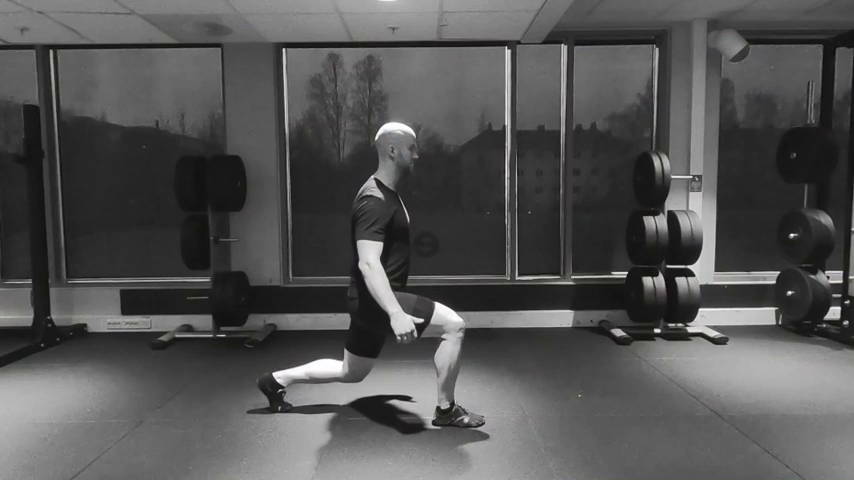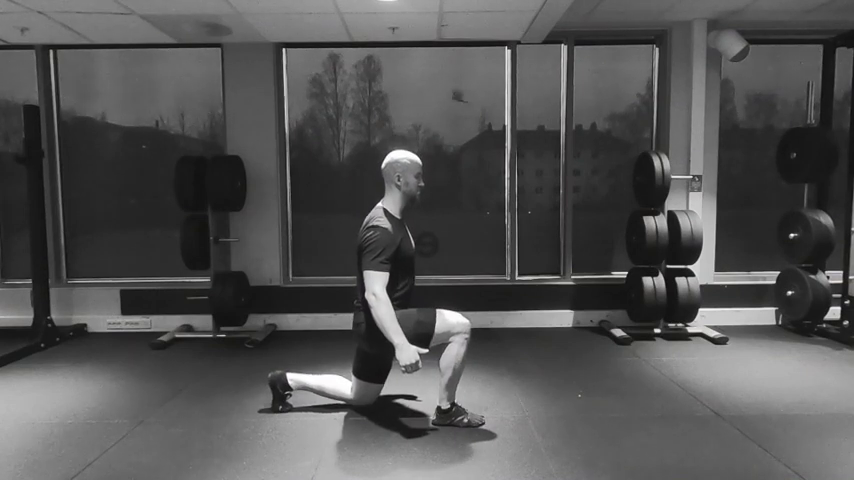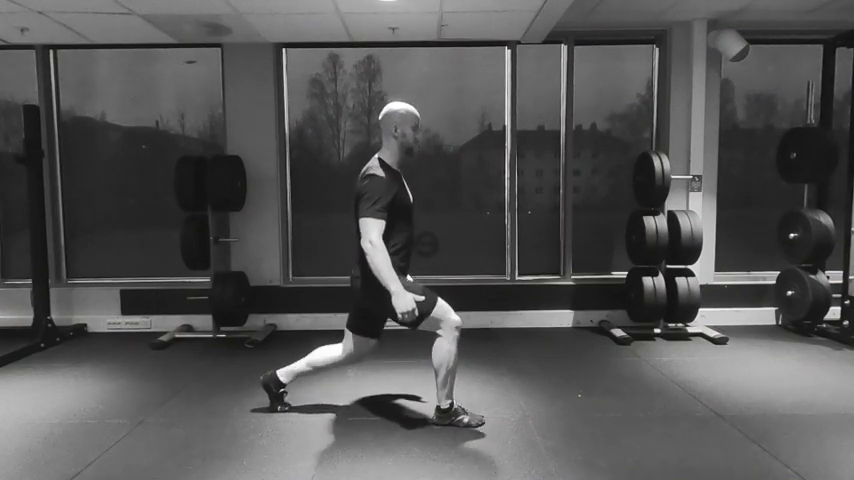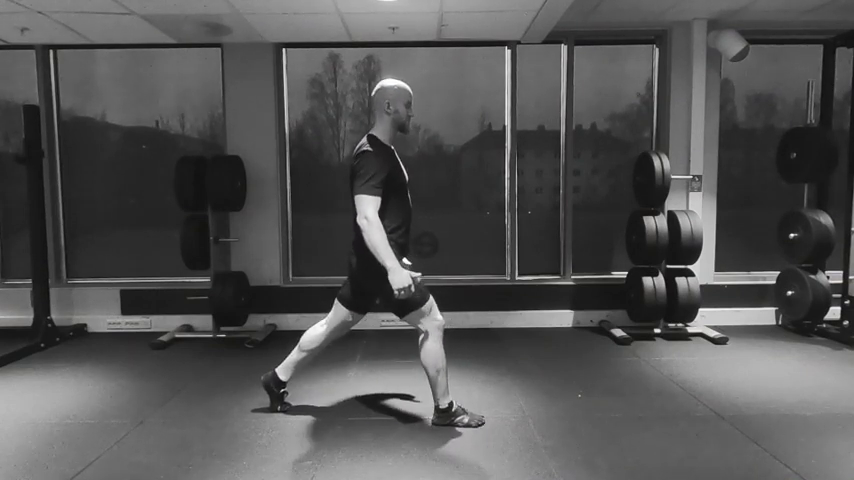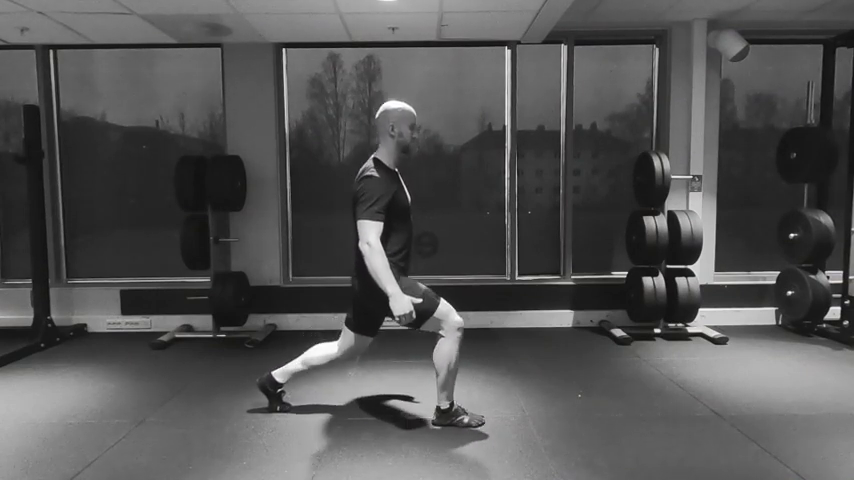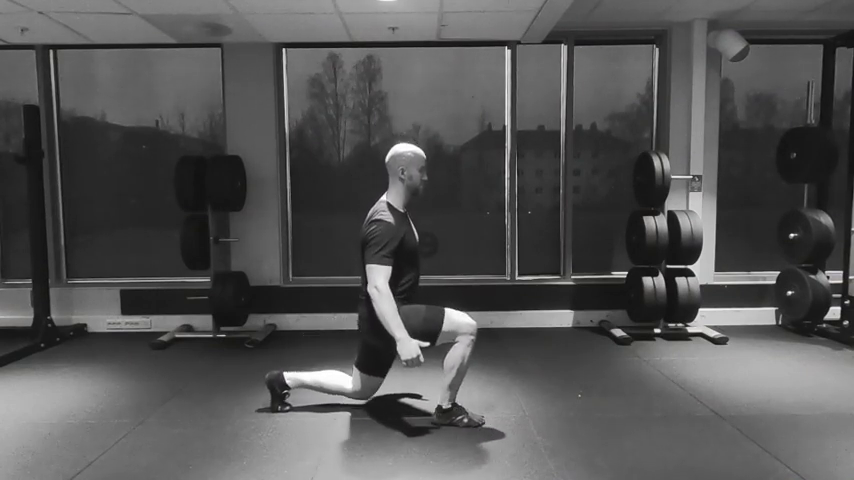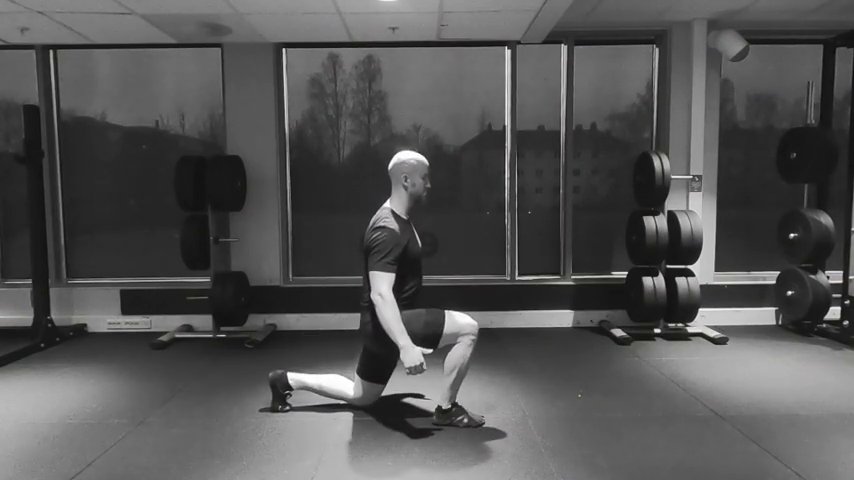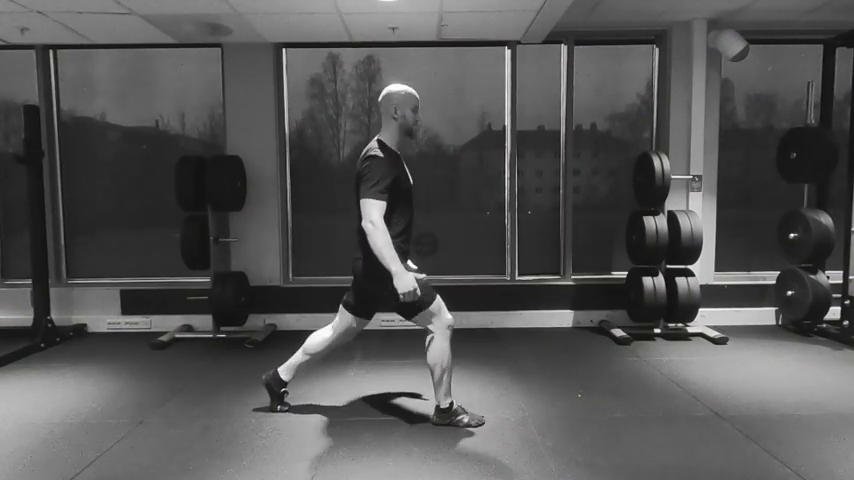
dt=0.7s
person 1, frame 1
left shoulder: (385, 192)
right shoulder: (375, 201)
right elbow: (367, 263)
left wrist: (393, 308)
right wrist: (396, 313)
left hip: (371, 300)
right hip: (375, 300)
left knee: (350, 372)
right knee: (454, 326)
left ankle: (276, 380)
right ankle: (446, 409)
person 1, frame 2
left shoulder: (390, 220)
right shoulder: (381, 230)
right elbow: (374, 295)
left wrist: (397, 337)
right wrist: (401, 344)
left hip: (378, 324)
right hip: (381, 324)
left knee: (359, 396)
right knee: (460, 328)
left ankle: (286, 381)
right ankle: (446, 409)
person 1, frame 3
left shoulder: (388, 173)
right shoulder: (378, 179)
right elbow: (370, 242)
left wrist: (401, 280)
right wrist: (397, 291)
left hip: (376, 282)
right hip: (382, 282)
left knee: (352, 351)
right knee: (449, 325)
left ankle: (278, 378)
right ankle: (446, 410)
person 1, frame 4
left shoulder: (381, 151)
right shoulder: (372, 156)
right elbow: (366, 218)
left wrist: (396, 258)
right wrist: (394, 268)
left hip: (372, 260)
right hip: (379, 263)
left knee: (335, 324)
right knee: (432, 325)
left ankle: (278, 378)
right ankle: (445, 409)
person 1, frame 5
left shoulder: (386, 172)
right shoulder: (376, 180)
right elbow: (368, 243)
left wrist: (397, 285)
right wrist: (395, 294)
left hip: (378, 280)
right hip: (382, 281)
left knee: (346, 348)
right knee: (452, 325)
left ankle: (274, 379)
right ankle: (446, 410)
person 1, frame 6
left shoulder: (395, 212)
right shoulder: (385, 224)
right elbow: (376, 287)
right wrist: (403, 339)
left hip: (383, 317)
right hip: (387, 317)
left knee: (359, 389)
right knee: (466, 329)
left ankle: (283, 380)
right ankle: (447, 409)
person 1, frame 7
left shoulder: (397, 219)
right shoulder: (388, 231)
right elbow: (380, 294)
right wrist: (405, 345)
left hip: (384, 323)
right hip: (386, 323)
left knee: (361, 395)
right knee: (467, 329)
left ankle: (286, 380)
right ankle: (447, 409)
person 1, frame 8
left shoulder: (389, 155)
right shoulder: (379, 160)
right elbow: (371, 222)
left wrist: (401, 261)
right wrist: (398, 271)
left hip: (377, 266)
right hip: (381, 267)
left knee: (341, 329)
right knee: (442, 323)
left ankle: (279, 377)
right ankle: (445, 409)
